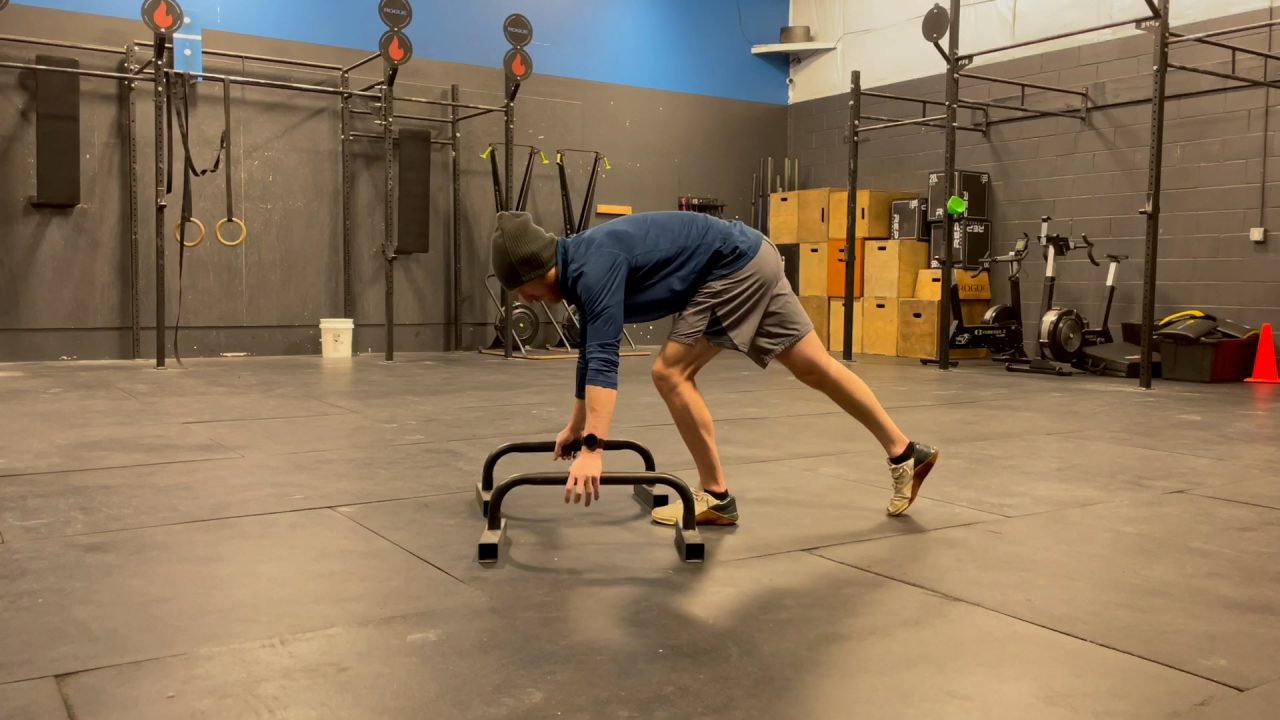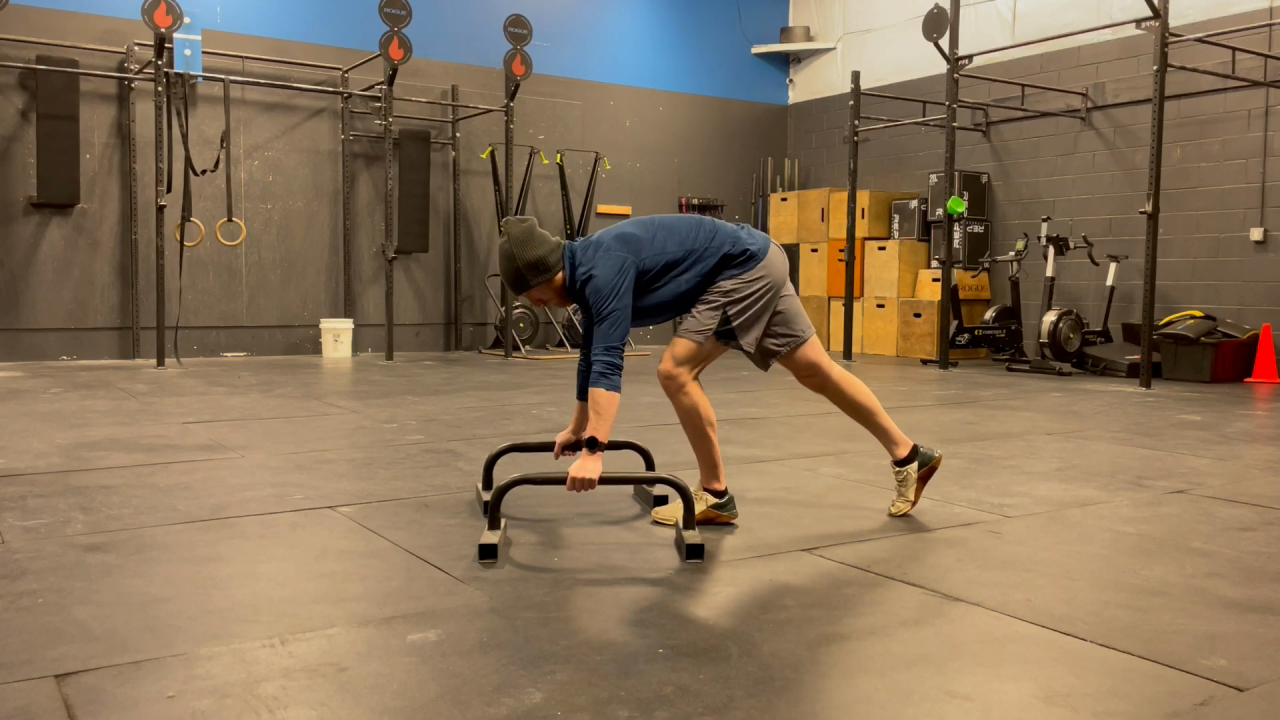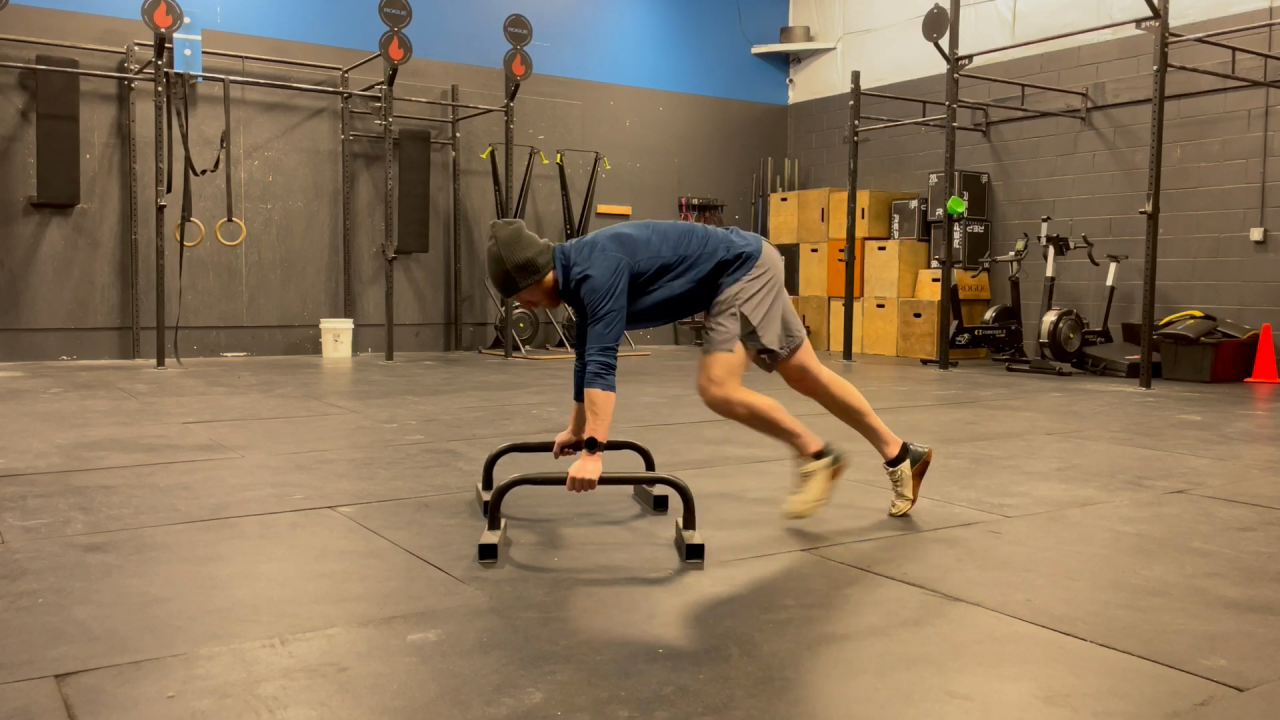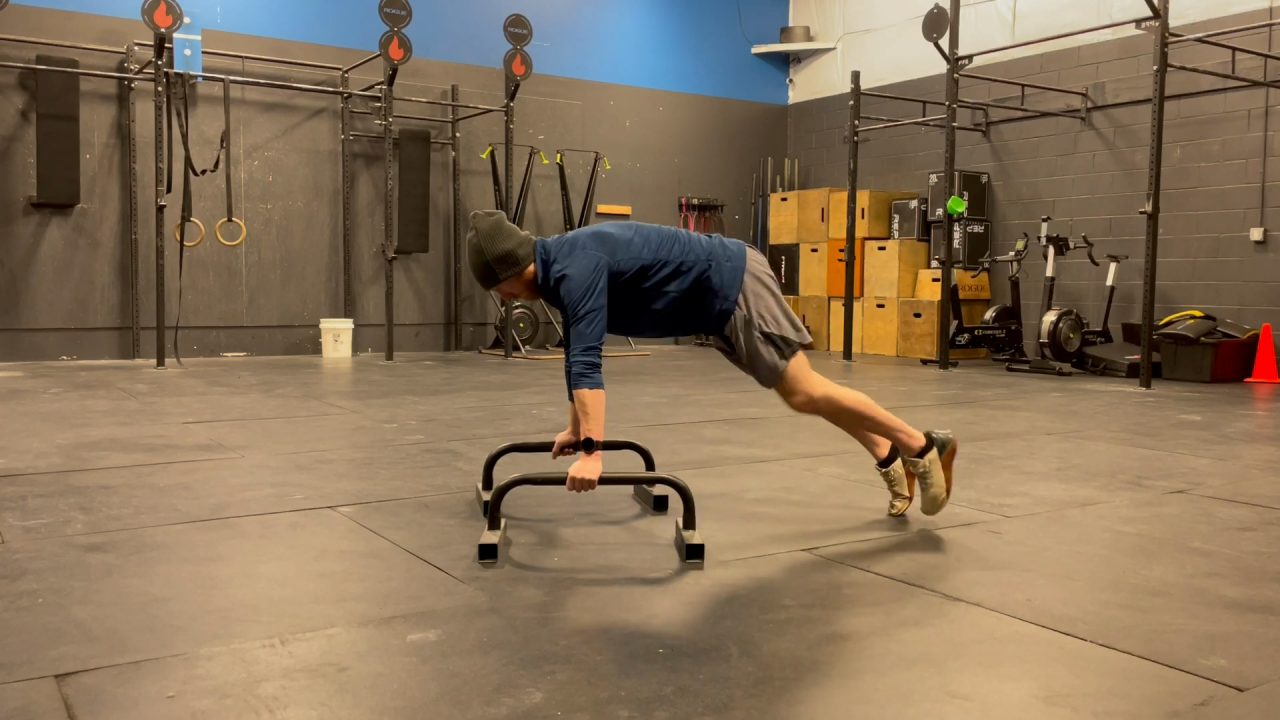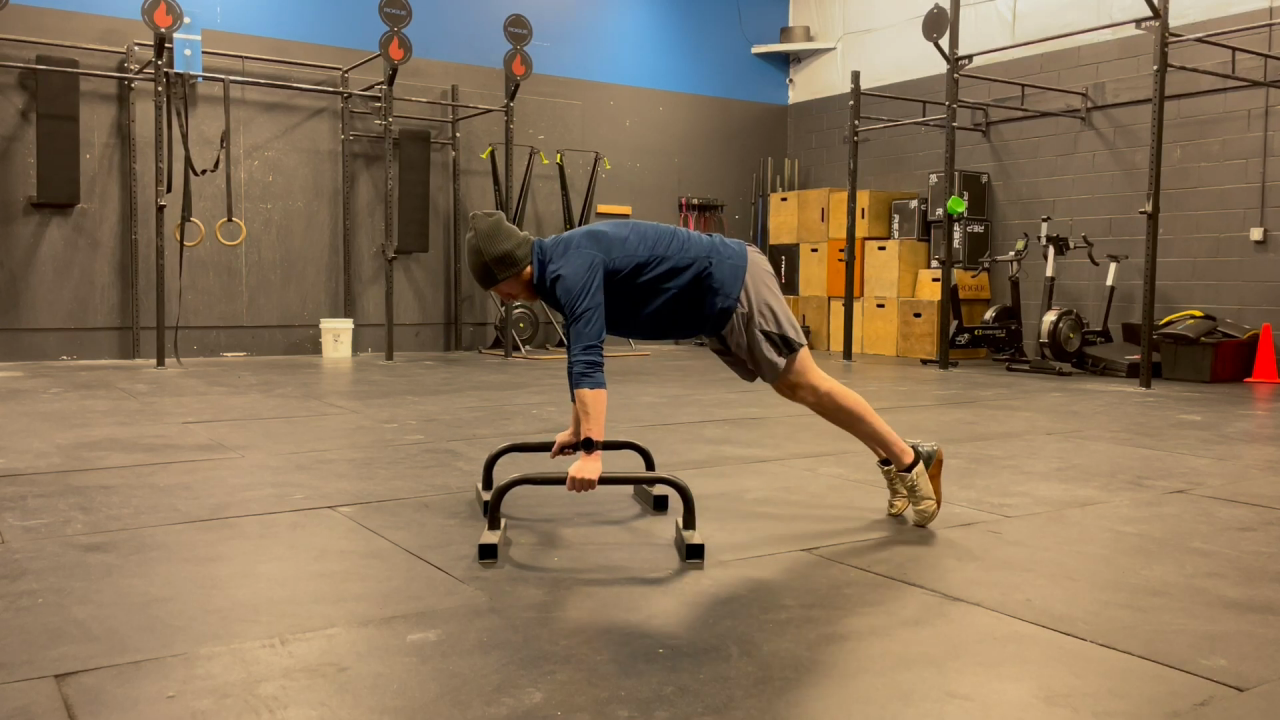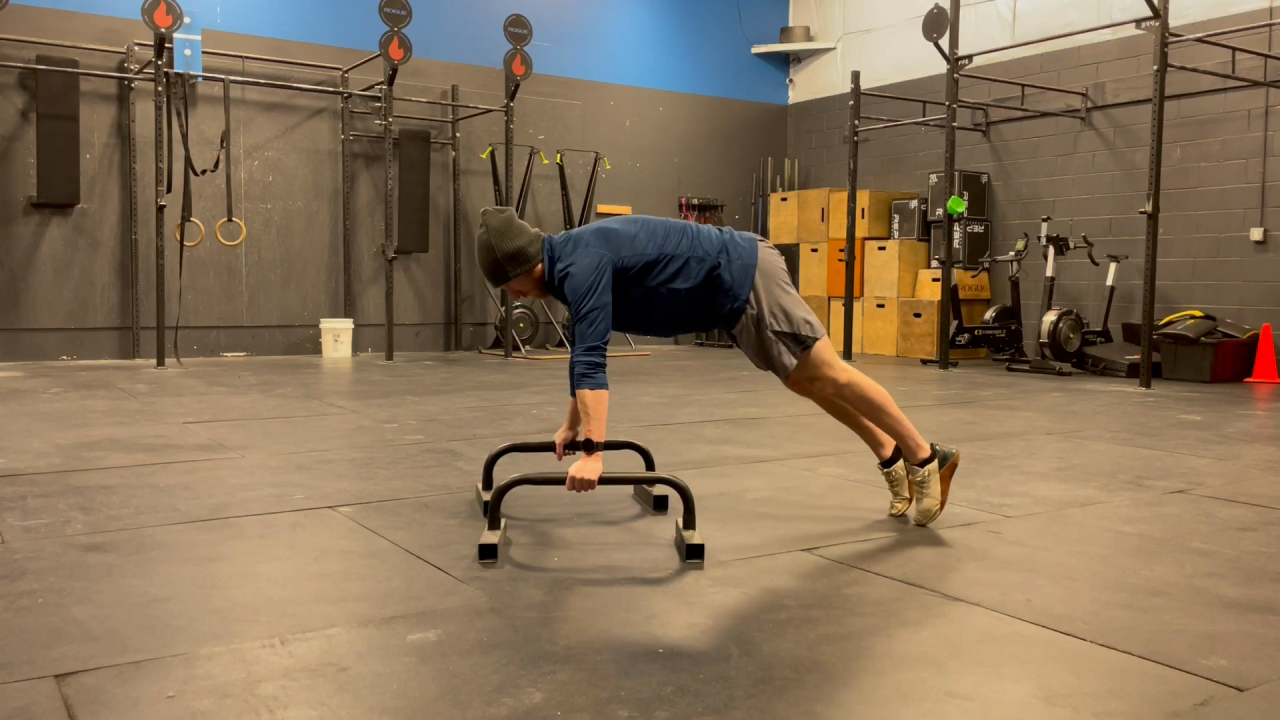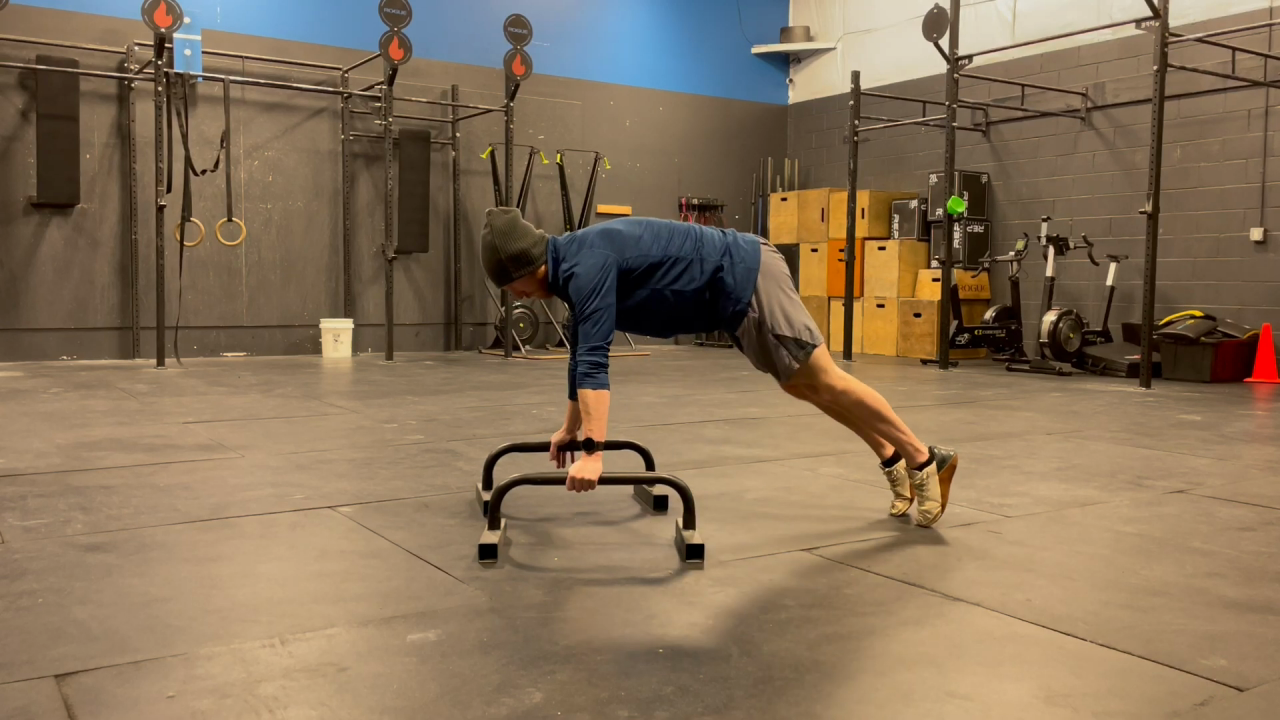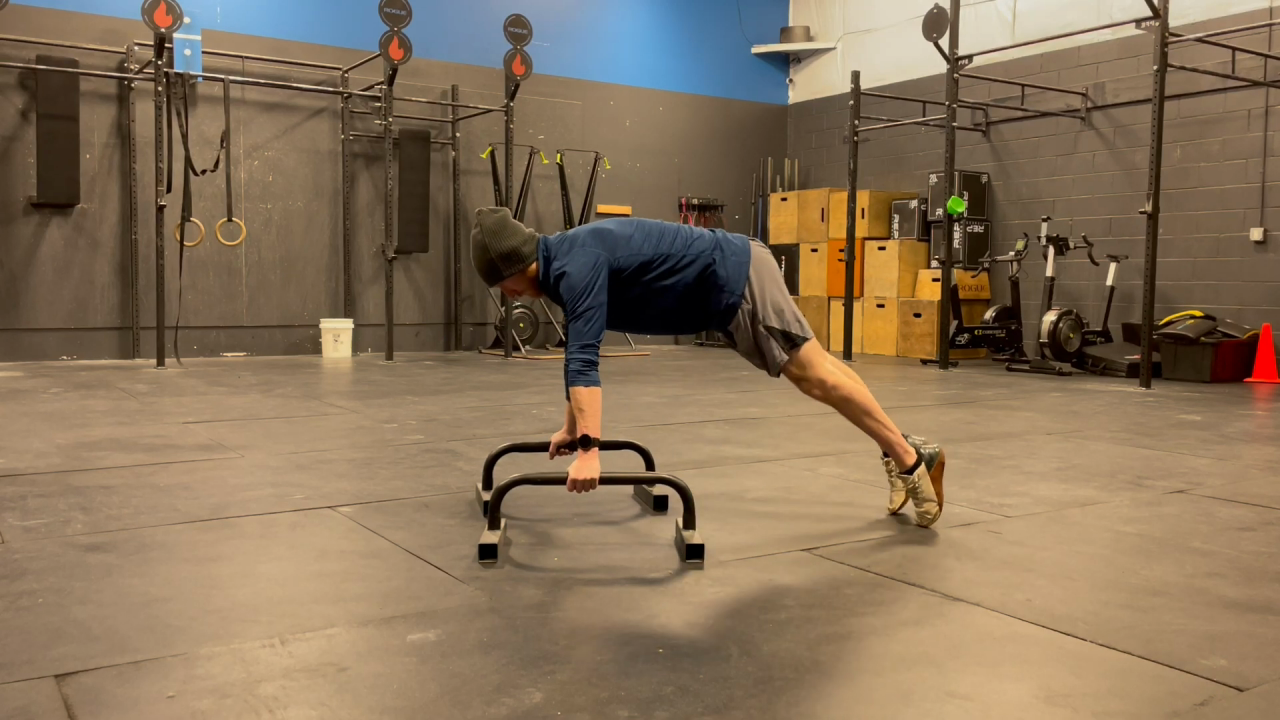
dt=0.2s
person 1, frame 1
left shoulder: (594, 268)
right shoulder: (582, 269)
left elbow: (604, 360)
right elbow: (591, 352)
left wrist: (592, 450)
right wrist: (576, 427)
left hip: (739, 263)
right hip: (753, 262)
left knee: (670, 372)
right knee: (815, 368)
left ankle: (716, 496)
right ankle: (906, 454)
person 1, frame 2
left shoulder: (603, 270)
right shoulder: (587, 271)
left elbow: (608, 362)
right elbow: (592, 354)
left wrist: (594, 451)
right wrist: (578, 428)
left hip: (746, 264)
right hip: (755, 266)
left knee: (675, 371)
right knee: (816, 371)
left ankle: (715, 493)
right ankle: (908, 457)
person 1, frame 3
left shoulder: (597, 271)
right shoulder: (578, 274)
left elbow: (603, 362)
right elbow: (588, 355)
left wrist: (593, 452)
right wrist: (577, 429)
left hip: (744, 265)
right hip: (746, 270)
left knee: (717, 387)
right knee: (805, 373)
left ankle: (815, 456)
right ankle: (901, 458)
person 1, frame 4
left shoulder: (575, 269)
right shoulder: (563, 270)
left elbow: (588, 363)
right elbow: (578, 354)
left wrist: (591, 453)
right wrist: (575, 429)
left hip: (731, 283)
right hip: (724, 294)
left knee: (803, 391)
right knee: (798, 386)
left ankle: (922, 446)
right ankle: (888, 457)
person 1, frame 5
left shoulder: (572, 269)
right shoulder: (563, 267)
left elbow: (588, 361)
right elbow: (581, 353)
left wrist: (592, 453)
right wrist: (577, 429)
left hip: (732, 282)
right hip: (722, 294)
left knee: (808, 384)
right knee: (797, 385)
left ankle: (911, 461)
right ankle: (890, 458)
person 1, frame 6
left shoulder: (581, 265)
right shoulder: (573, 262)
left elbow: (592, 359)
right elbow: (583, 351)
left wrist: (592, 453)
right wrist: (574, 426)
left hip: (741, 276)
right hip: (737, 280)
left knee: (825, 375)
right knee: (806, 379)
left ankle: (926, 458)
right ankle: (892, 458)
person 1, frame 7
left shoulder: (586, 267)
right shoulder: (576, 265)
left elbow: (594, 360)
right elbow: (583, 351)
left wrist: (593, 453)
right wrist: (571, 427)
left hip: (745, 281)
right hip: (740, 282)
left knee: (823, 381)
right knee: (801, 384)
left ankle: (924, 460)
right ankle: (893, 458)
person 1, frame 8
left shoulder: (577, 265)
right shoulder: (565, 264)
left elbow: (584, 358)
right elbow: (578, 351)
left wrist: (589, 452)
right wrist: (572, 427)
left hip: (735, 276)
right hip: (728, 285)
left knee: (815, 376)
right knee: (813, 364)
left ankle: (912, 461)
right ankle: (897, 451)
